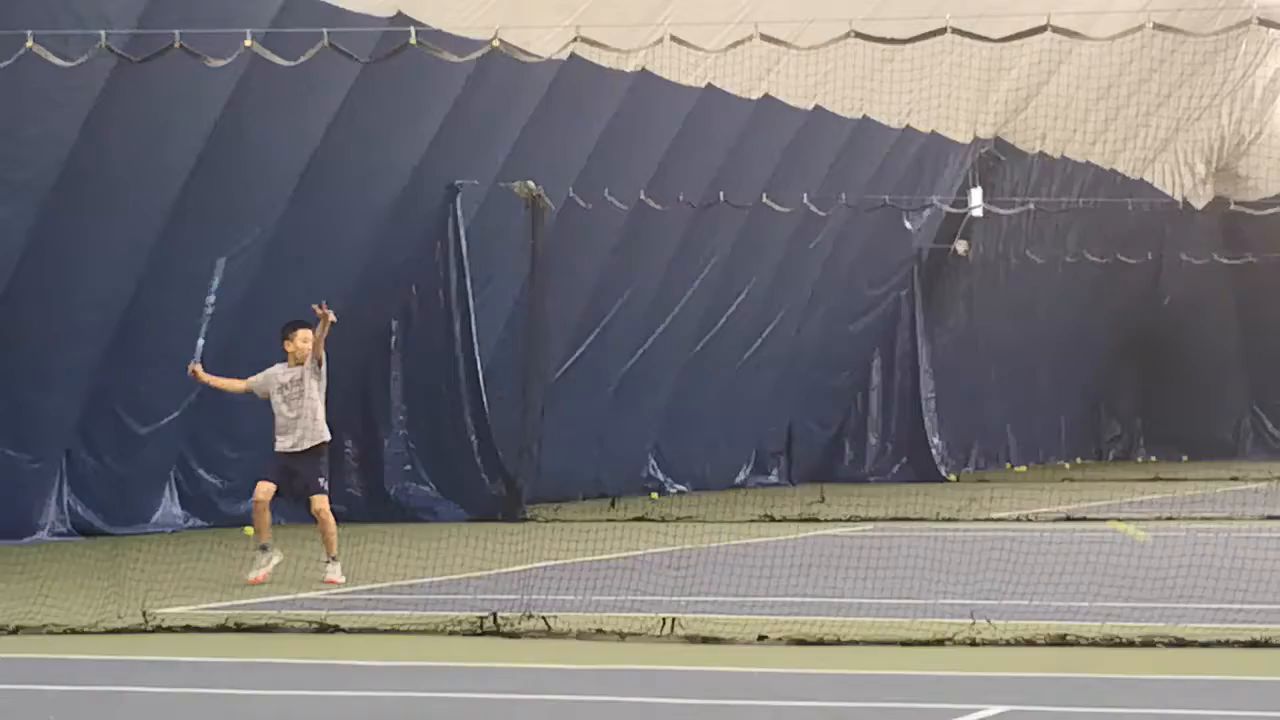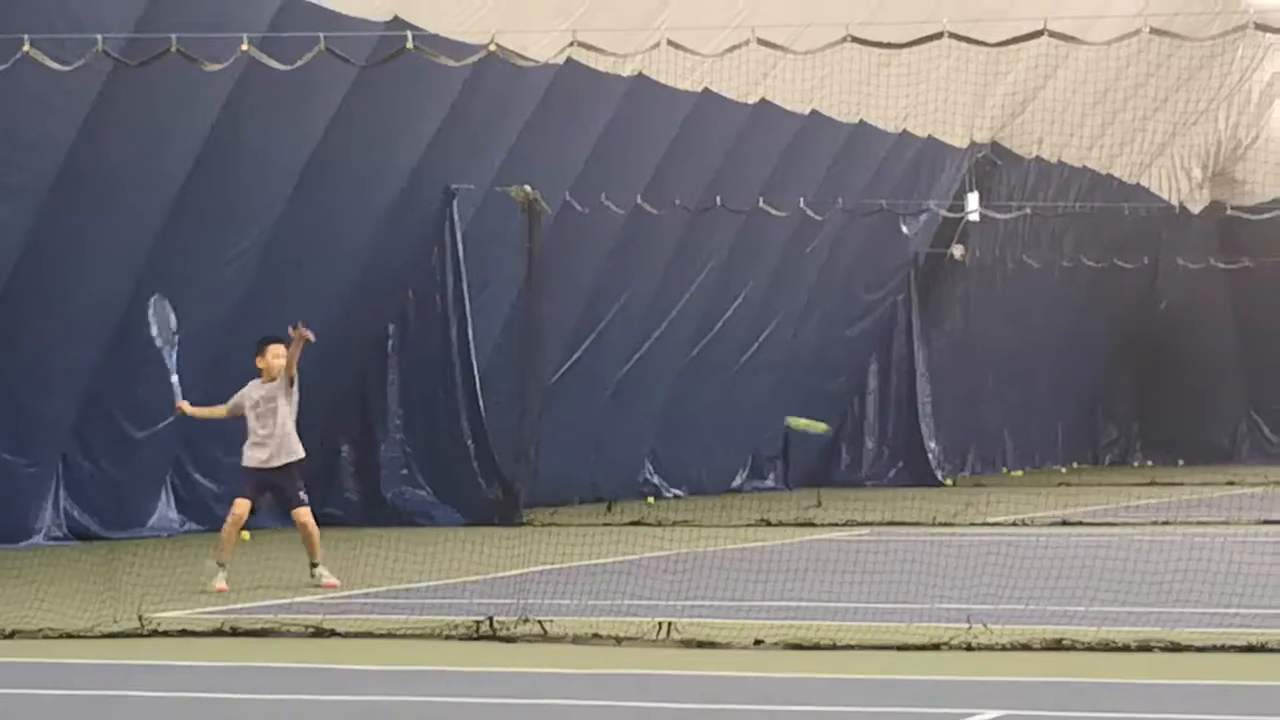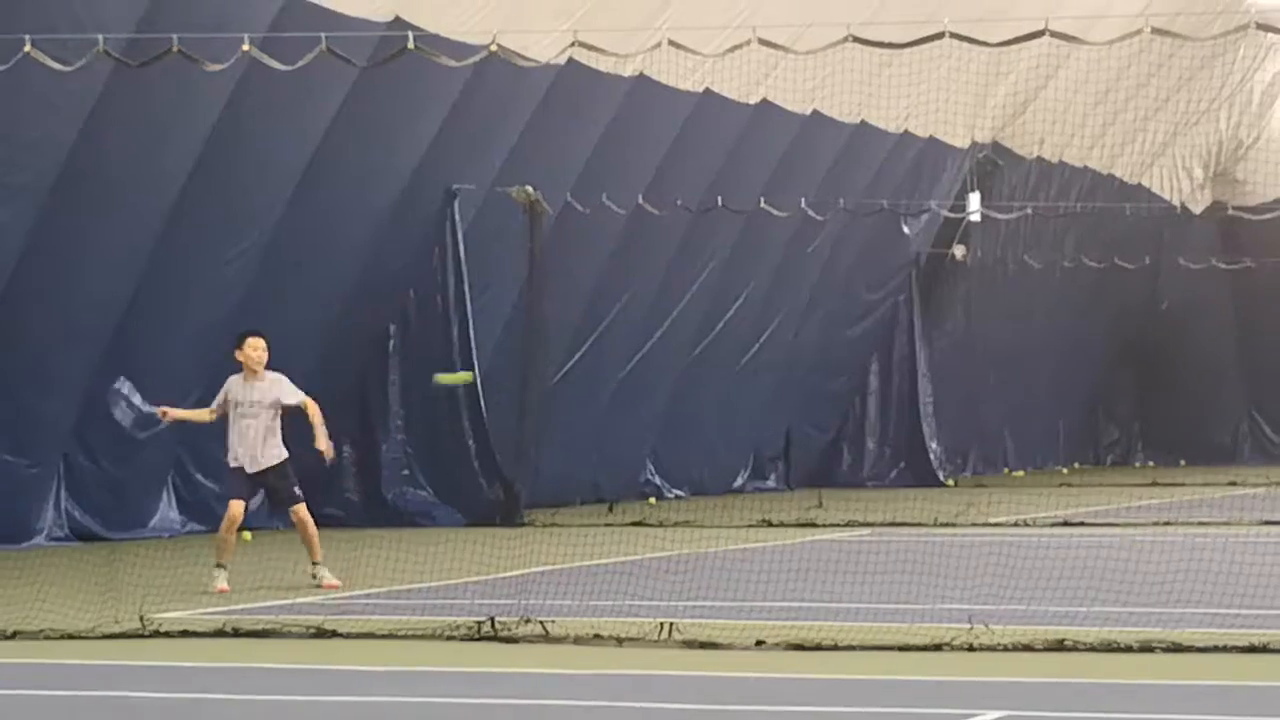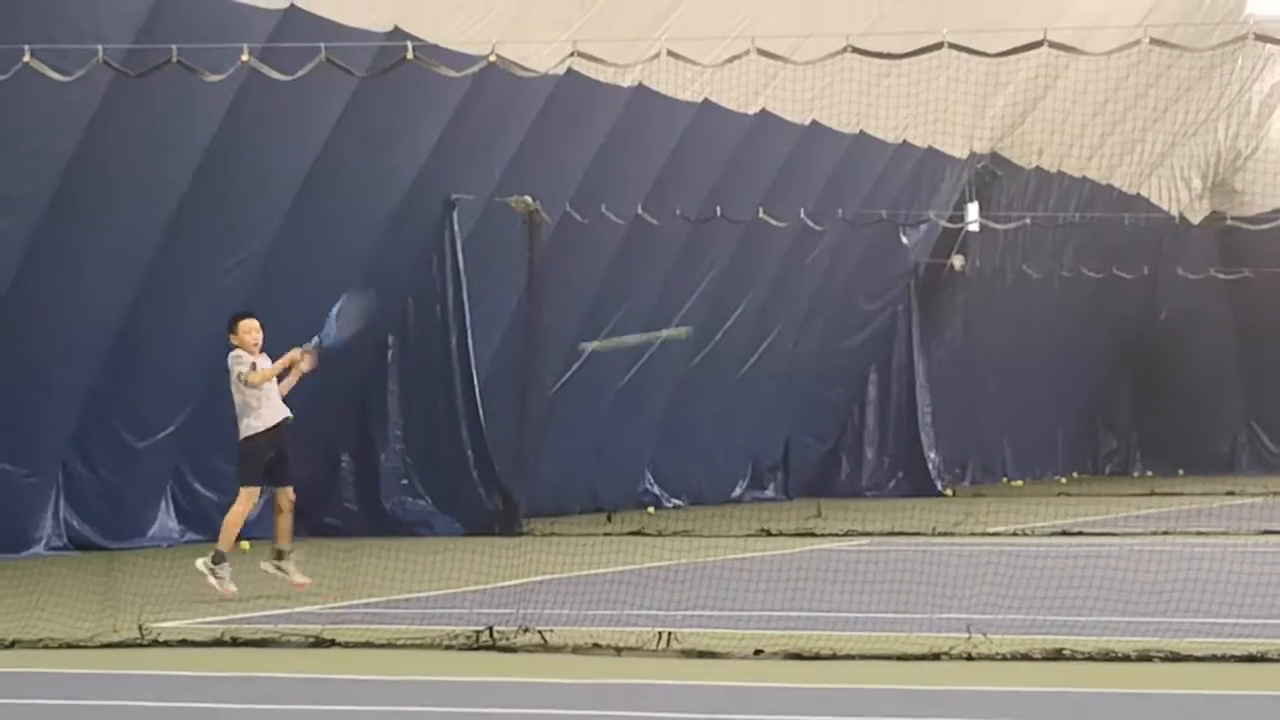
dt=0.2s
person 1, frame 1
left shoulder: (314, 365)
right shoulder: (273, 374)
left elbow: (318, 343)
right elbow: (242, 385)
left wrist: (324, 323)
right wrist: (205, 378)
left hip: (312, 448)
right hip: (285, 449)
left knee: (320, 507)
right knee: (260, 496)
left ankle: (333, 562)
right ankle: (266, 552)
person 1, frame 2
left shoulder: (286, 381)
right shoulder: (249, 390)
left elbow: (292, 362)
right elbow: (228, 410)
left wrist: (298, 342)
right wrist: (192, 410)
left hip: (286, 463)
right hip: (253, 464)
left knee: (304, 520)
right knee: (237, 513)
left ankle: (317, 568)
right ankle: (220, 570)
person 1, frame 3
left shoulder: (277, 382)
right shoulder: (232, 385)
left elbow: (310, 405)
right elbow: (213, 414)
left wrist: (321, 435)
right wrist: (177, 414)
left hip: (274, 461)
right hip: (241, 463)
left knee: (302, 517)
right knee: (234, 515)
left ankle: (318, 569)
right ankle: (220, 570)
person 1, frame 4
left shoulder: (265, 361)
right shoulder: (236, 358)
right elbow: (257, 379)
left wrist: (297, 370)
right wrist: (285, 360)
left hip: (275, 434)
right hip: (255, 435)
left knee: (286, 501)
right knee: (248, 499)
left ankle: (281, 560)
right ankle: (216, 562)
